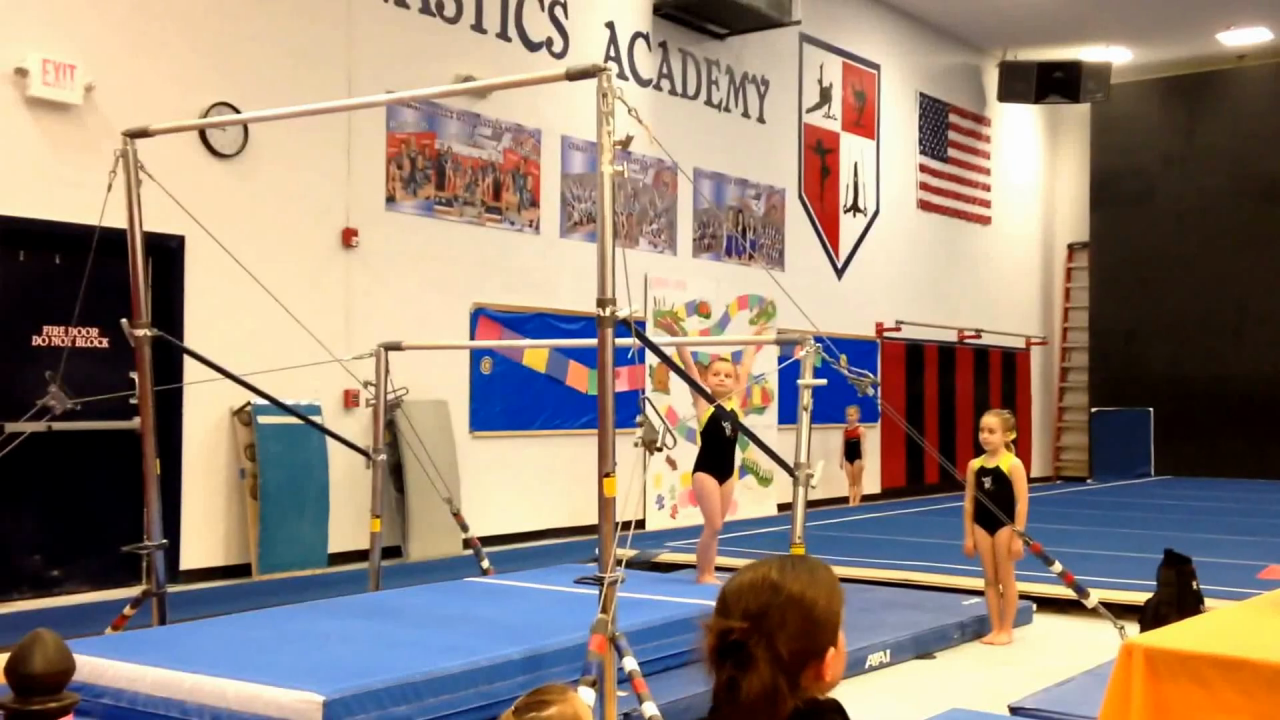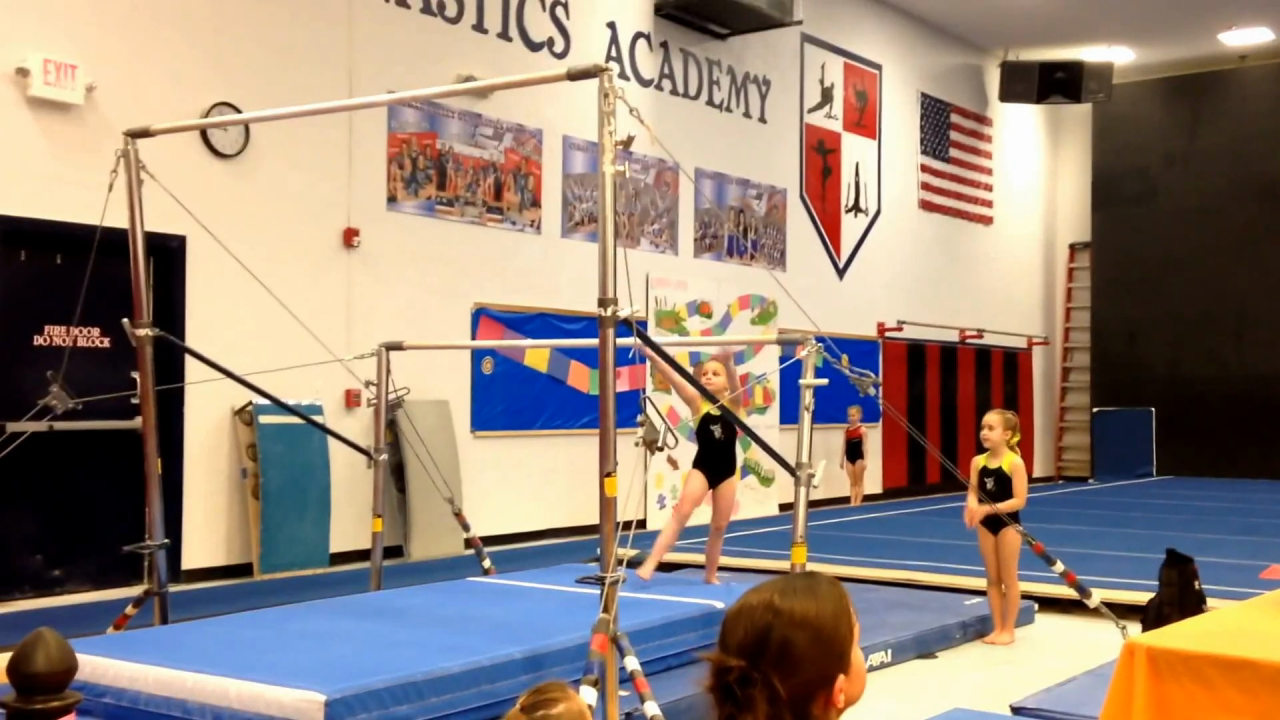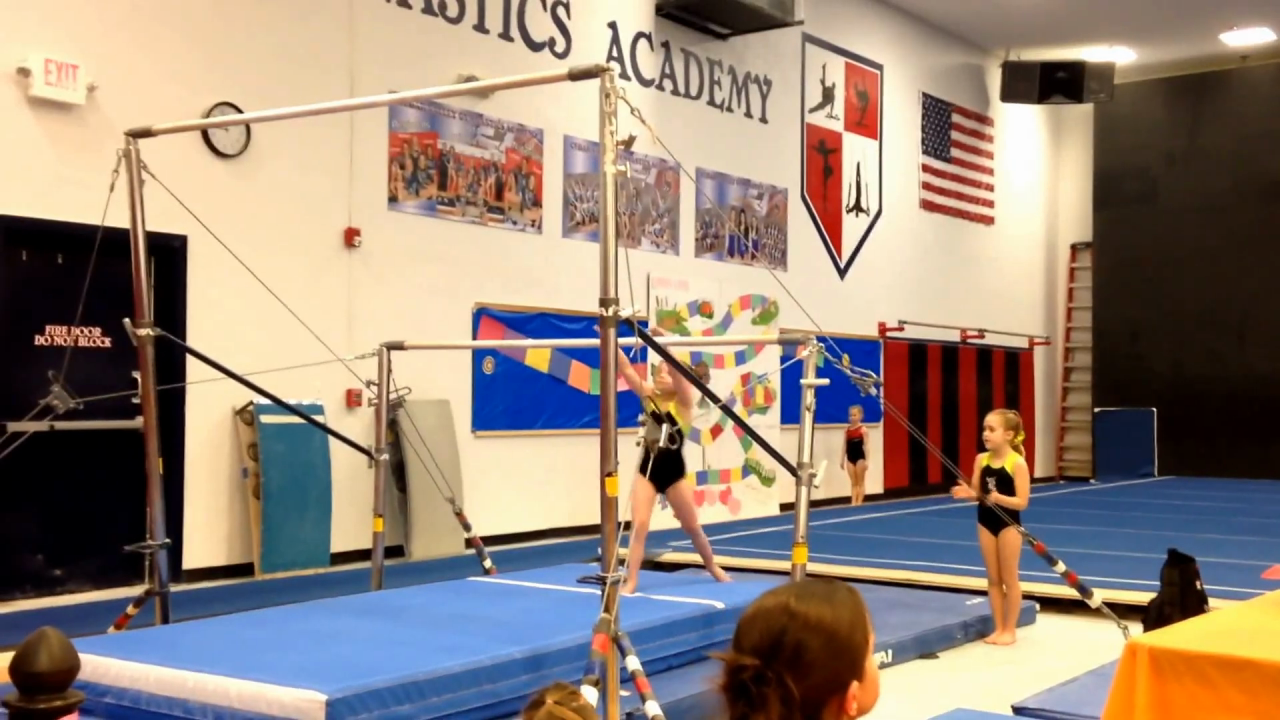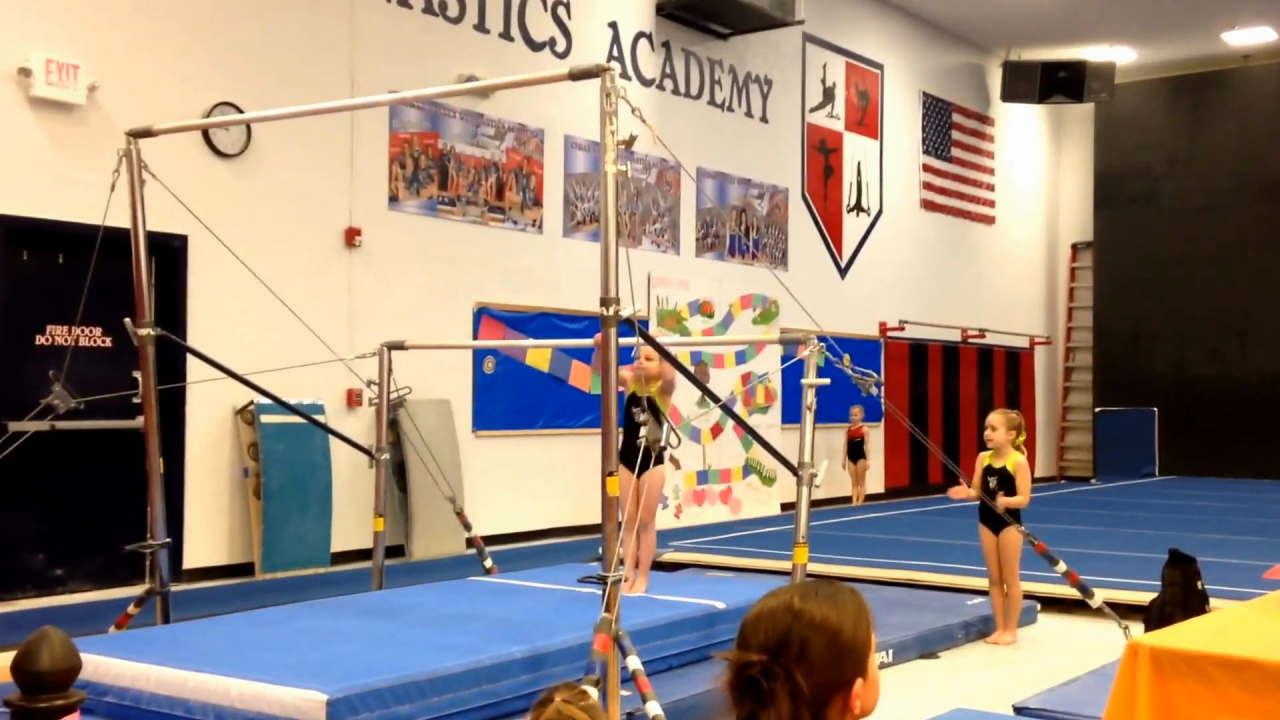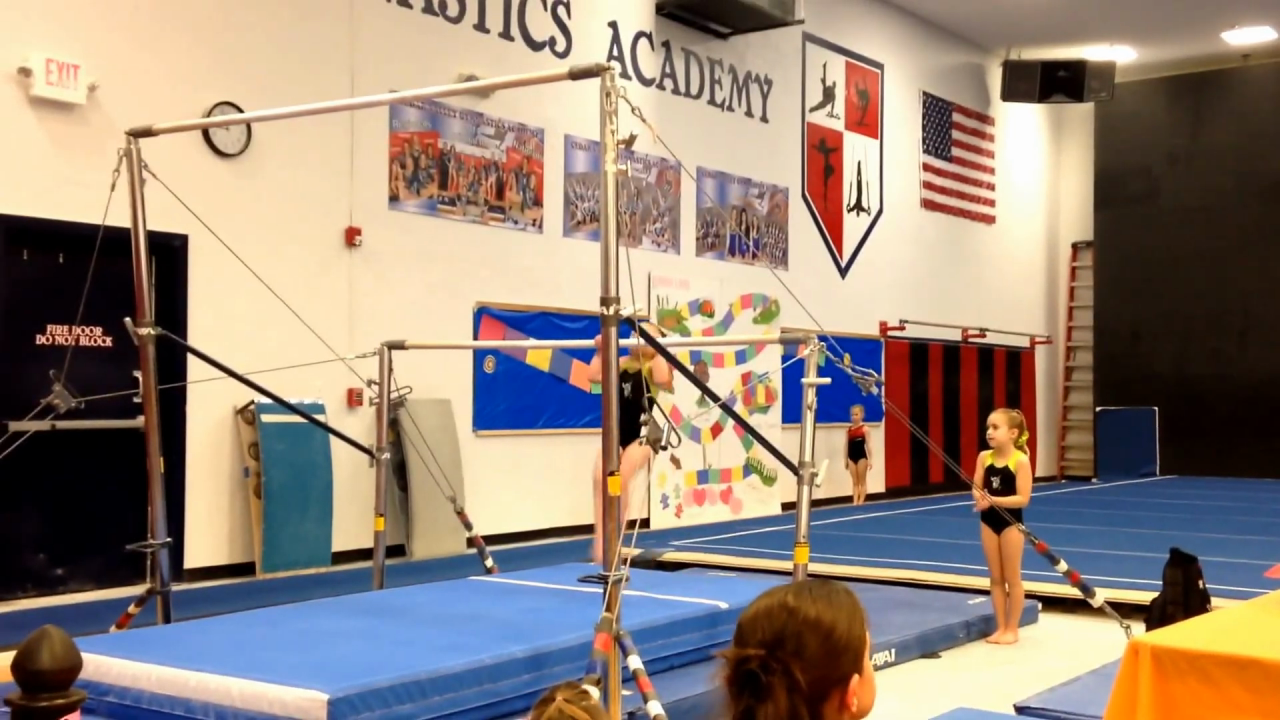
dt=0.4s
person 1, frame 1
left shoulder: (734, 401)
right shoulder: (703, 401)
left elbow: (745, 368)
right elbow: (690, 366)
left hip: (728, 470)
right hip: (706, 469)
left knee: (716, 526)
right knee: (712, 526)
left ankle: (709, 574)
right ankle: (703, 574)
person 1, frame 2
left shoulder: (734, 402)
right shoulder: (697, 401)
left elbow: (734, 381)
right elbow: (673, 377)
left wrist: (726, 361)
right wrist: (648, 353)
left hip: (727, 470)
right hip: (701, 468)
left knee: (719, 526)
right knee: (681, 512)
left ankle: (711, 575)
right ankle: (651, 562)
person 1, frame 3
left shoulder: (683, 401)
right shoulder: (649, 397)
left elbow: (679, 377)
right elbow: (627, 371)
left hip: (674, 474)
right hip: (648, 471)
left knee: (692, 527)
right knee: (639, 525)
left ankle: (713, 567)
right ankle: (631, 581)
person 1, frame 4
left shoulder: (663, 389)
right shoulder: (630, 382)
left elbow: (669, 375)
right elbow: (599, 367)
left wrist: (658, 347)
right wrist: (600, 347)
left hip: (652, 459)
right hip: (627, 458)
left knee: (646, 520)
right knee: (629, 519)
left ankle: (642, 579)
right ankle: (629, 576)
person 1, frame 5
left shoulder: (654, 367)
right shoulder: (622, 364)
left elbow: (662, 380)
right elbow: (594, 375)
right wrist: (600, 350)
left hip: (639, 436)
right hip: (617, 436)
left knee: (621, 482)
right knee: (600, 478)
right ankle: (601, 538)
person 2, frame 1
left shoulder: (1013, 464)
right shoulder: (974, 465)
left elbow: (1022, 503)
right elbow: (969, 502)
left wrist: (1018, 536)
right wrist: (968, 535)
left hip: (1005, 526)
right hip: (982, 526)
left knee: (1006, 579)
right knee: (989, 579)
left ankle: (1006, 629)
right ankle: (995, 628)
person 2, frame 2
left shoulder: (1014, 462)
right shoulder: (978, 461)
left elbow: (1020, 500)
right elbow: (973, 493)
left wrist: (990, 509)
right wrist: (973, 507)
left hip: (1007, 525)
right hip: (986, 524)
left knee: (1008, 578)
right knee: (992, 578)
left ankle: (1009, 629)
right ankle: (997, 627)
person 2, frame 3
left shoulder: (1017, 463)
right shoulder: (981, 459)
left elbow: (1022, 501)
right elbow: (975, 490)
left wrist: (998, 498)
right wrist: (967, 493)
left hip: (1008, 525)
right hip: (986, 523)
left knee: (1009, 578)
right knee: (993, 578)
left ankle: (1009, 630)
right ankle: (998, 627)
person 2, frame 4
left shoulder: (1018, 461)
right shoulder: (983, 458)
left elbow: (1024, 498)
right elbow: (976, 490)
left wrist: (1004, 501)
right wrist: (966, 492)
left hip: (1009, 523)
right hip: (987, 522)
left knee: (1010, 578)
right knee: (994, 578)
left ankle: (1011, 629)
right ankle: (999, 627)
person 2, frame 5
left shoulder: (1021, 460)
right shoulder: (984, 457)
left elbow: (1023, 499)
right elbow: (977, 488)
left wrist: (994, 500)
right wrist: (978, 496)
left hip: (1011, 523)
right hip: (989, 522)
left knee: (1012, 577)
right knee: (995, 577)
left ankle: (1012, 628)
right ankle: (1001, 626)
